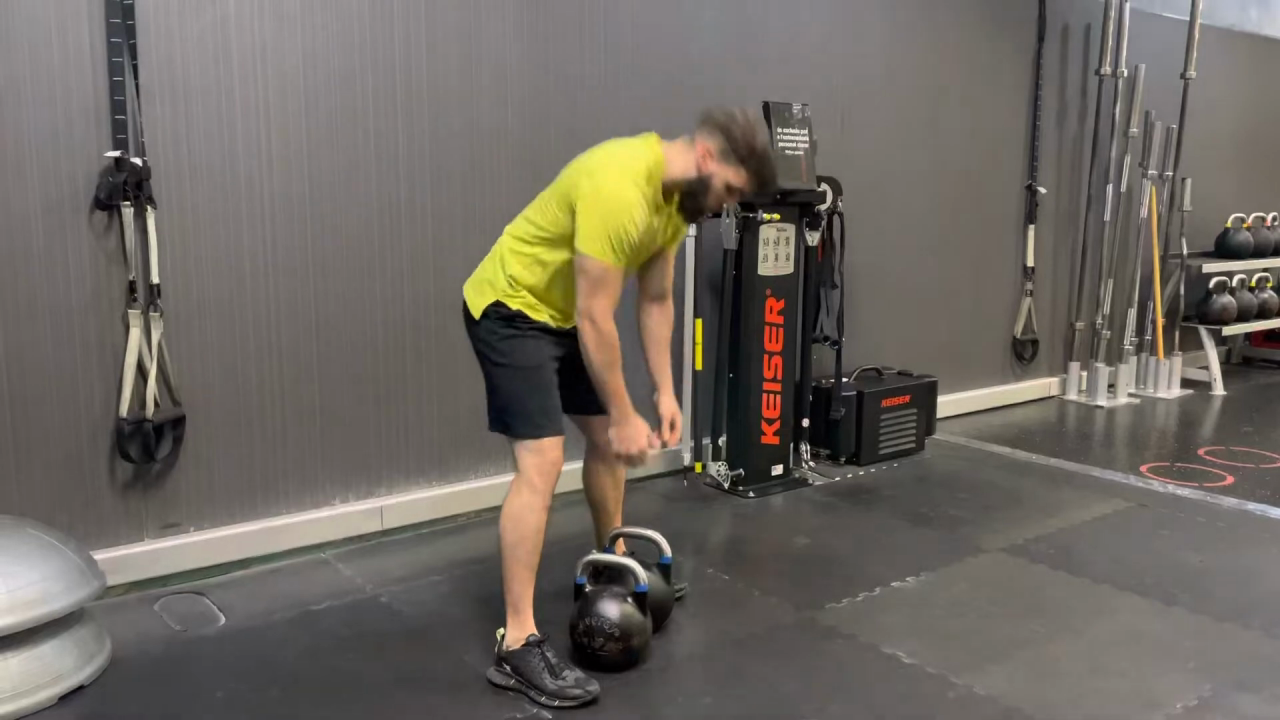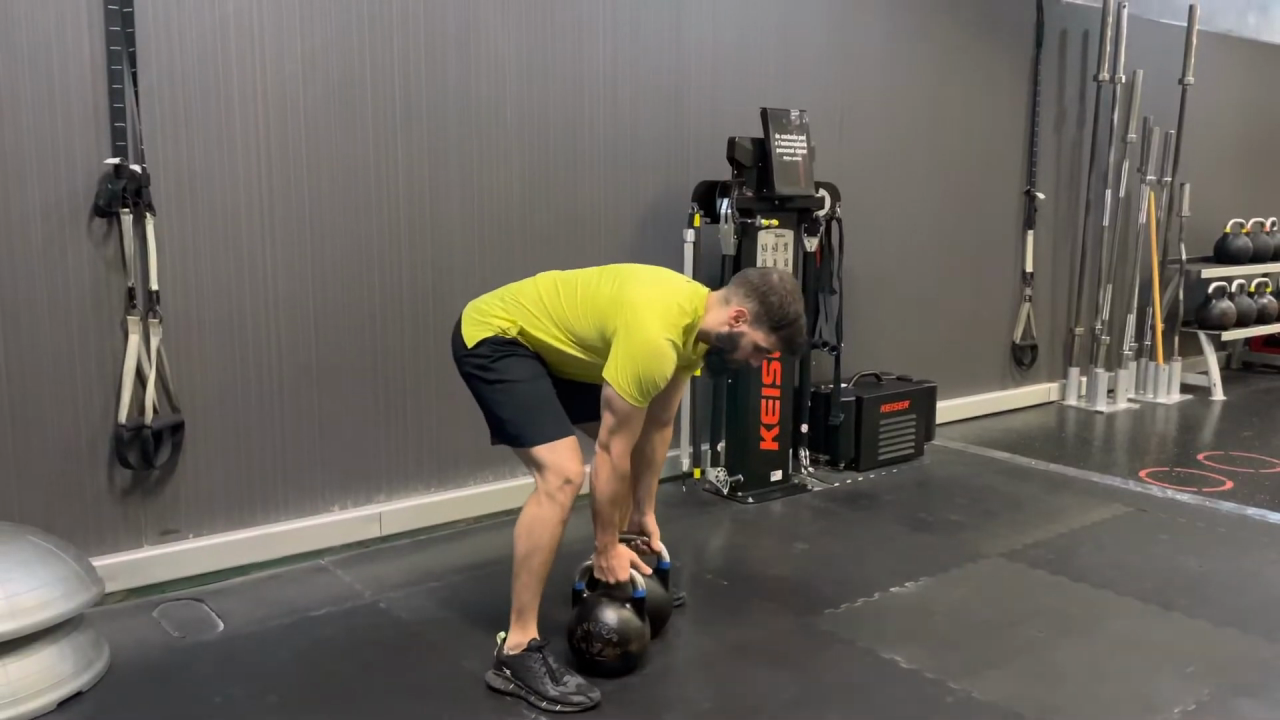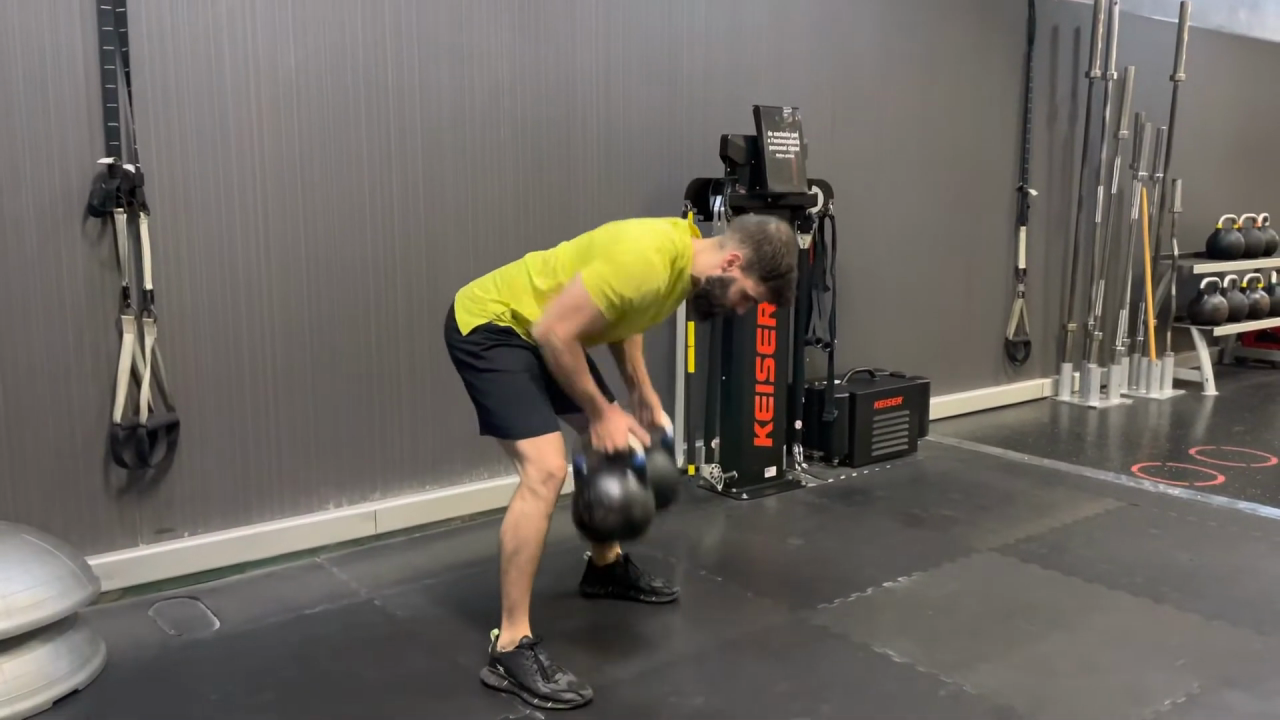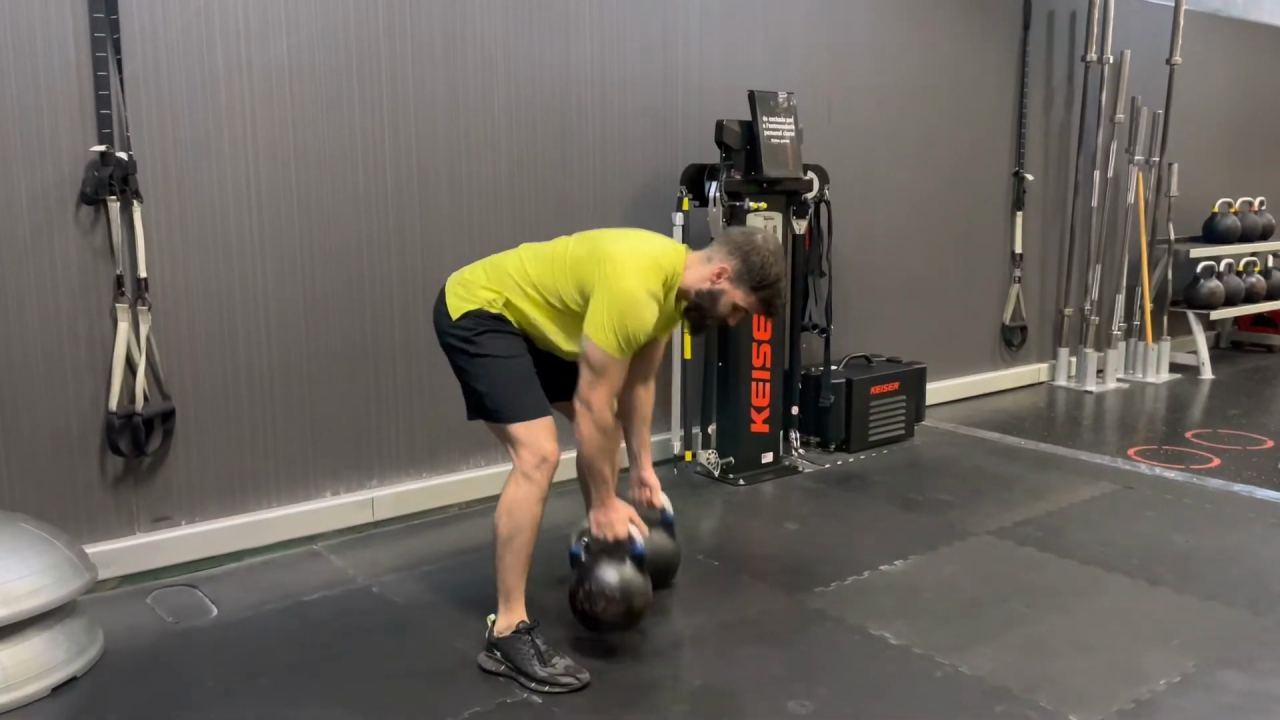
dt=1s
person 1, frame 1
left shoulder: (674, 192)
right shoulder: (618, 190)
left elbow: (655, 301)
right elbow: (595, 317)
left wrist: (665, 392)
right wrist: (623, 419)
left hip: (560, 315)
right hip: (510, 310)
left knee: (607, 437)
right knee: (541, 465)
right ankle: (517, 645)
person 1, frame 2
left shoulder: (696, 317)
right shoulder: (655, 335)
left elbow: (657, 426)
right elbow: (612, 451)
left wrist: (645, 511)
right wrist: (607, 548)
left hip: (546, 338)
right hip: (493, 336)
left knee: (626, 433)
right knee: (563, 475)
left ankle: (619, 576)
right ankle: (518, 652)
person 1, frame 3
left shoulder: (687, 256)
right shoulder: (646, 262)
left elbow: (624, 325)
right elbow: (549, 327)
left wrist: (645, 396)
right wrist: (602, 413)
left hip: (537, 327)
right hip: (488, 324)
left knee: (614, 434)
right knee: (546, 469)
left ankle: (606, 563)
right ankle: (511, 648)
person 1, frame 4
left shoulder: (675, 279)
right shoulder: (635, 291)
left elbow: (641, 380)
right elbow: (593, 398)
left wrist: (643, 466)
right wrist: (603, 502)
left hip: (527, 316)
right hip: (479, 312)
left knee: (609, 423)
right knee: (538, 454)
right ankle: (507, 633)
